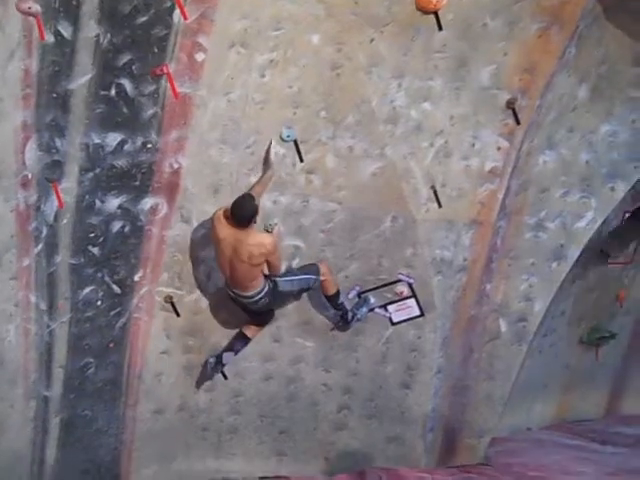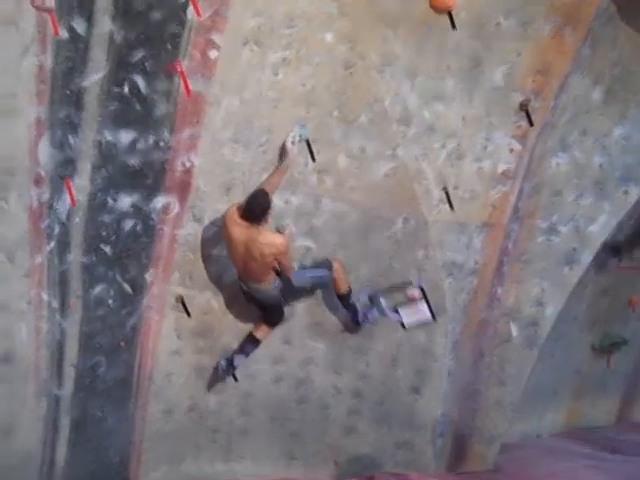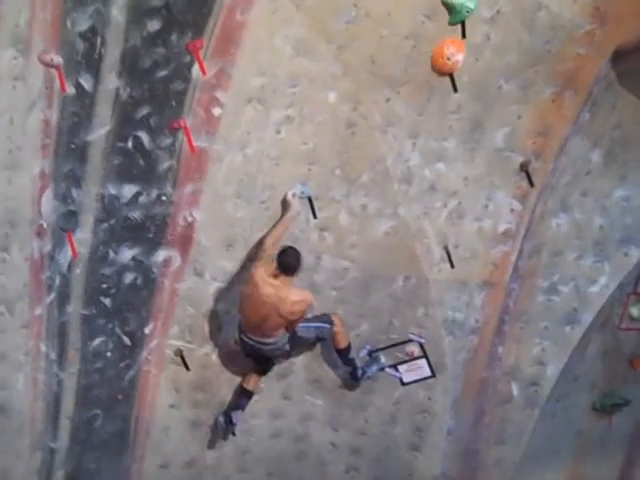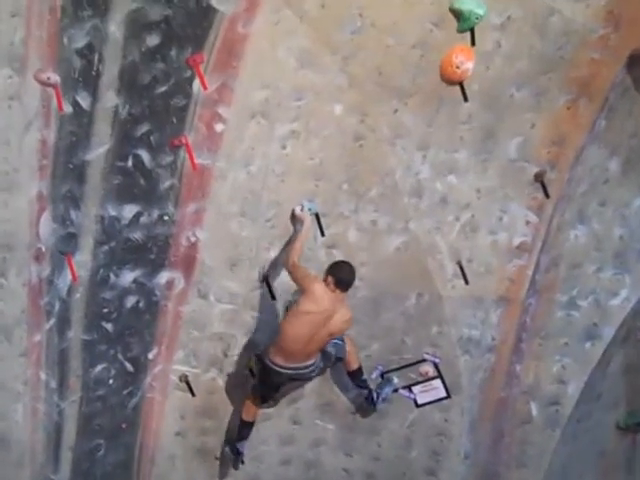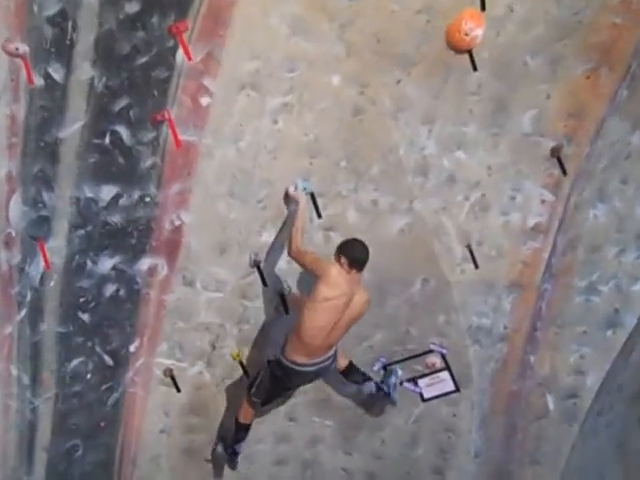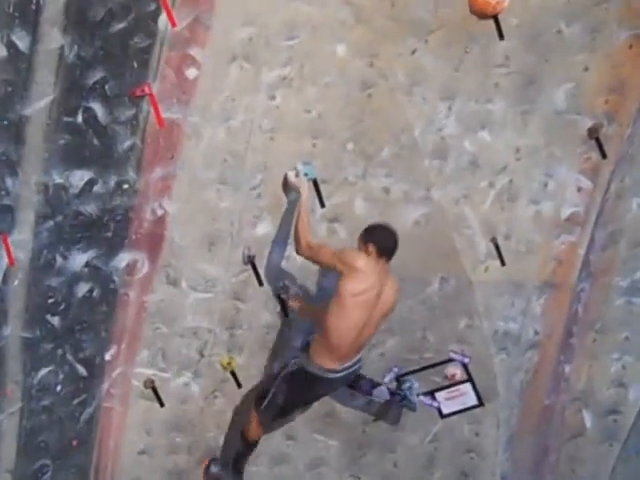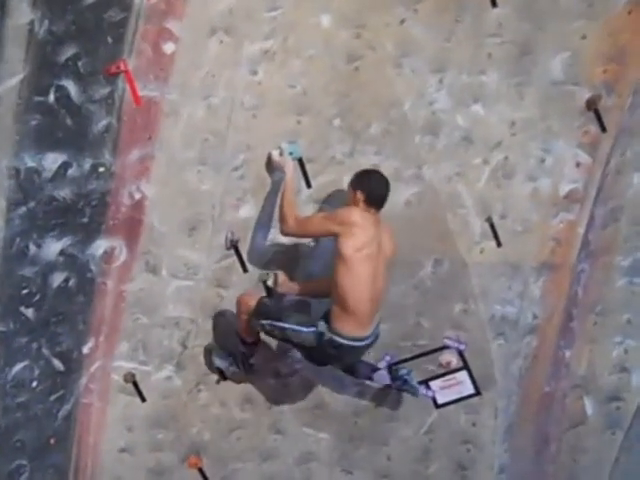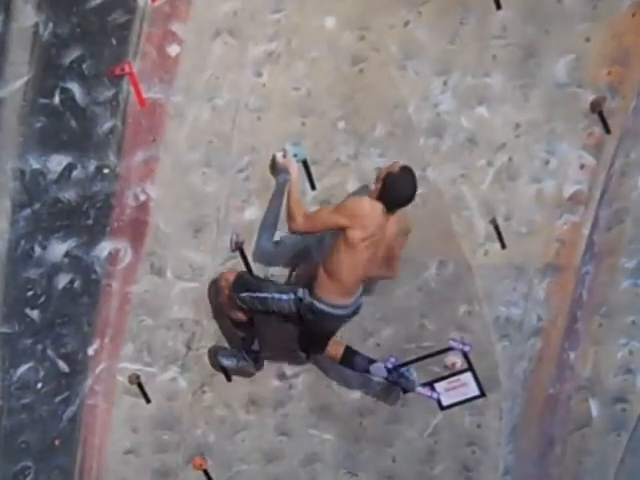
dt=0.4s
person 1, frame 1
left shoulder: (219, 219)
right shoulder: (265, 242)
left elbow: (245, 200)
right elbow: (276, 271)
left hip: (236, 294)
right hip: (260, 296)
left knee: (259, 320)
right knee: (322, 270)
left ankle: (218, 360)
right ankle: (343, 315)
person 1, frame 2
left shoulder: (231, 218)
right shoulder: (276, 242)
left elbow: (262, 191)
right elbow: (288, 273)
left wrist: (285, 161)
left hip: (248, 287)
right hip: (271, 290)
left knee: (270, 320)
right knee: (335, 268)
left ankle: (230, 363)
right ankle: (354, 315)
person 1, frame 3
left shoulder: (257, 274)
right shoulder: (303, 299)
right elbow: (293, 325)
left hip: (246, 339)
right hip: (275, 345)
left knee: (259, 369)
right knee: (335, 323)
left ankle: (229, 418)
right ankle: (353, 371)
person 1, frame 4
left shoulder: (315, 289)
right shoulder: (346, 317)
left hip: (274, 366)
right hip: (308, 368)
left knee: (255, 399)
right knee: (345, 344)
right ankle: (367, 394)
person 1, frame 5
left shoulder: (333, 274)
right shoulder: (364, 299)
left elbow: (295, 249)
left wrist: (301, 204)
right wrist: (304, 304)
left hip: (292, 367)
right hip: (324, 363)
left knee: (253, 399)
left ankle: (233, 449)
person 1, frame 6
left shoulder: (358, 264)
right shoulder: (392, 289)
left elbow: (304, 246)
left wrist: (303, 194)
right wrist: (304, 308)
left hip: (318, 373)
right hip: (351, 368)
left knee: (261, 411)
person 1, frame 7
left shoulder: (351, 219)
right shoulder: (386, 237)
left elbow: (290, 225)
right wrist: (294, 288)
left hip: (339, 342)
right hip: (367, 339)
left knee: (247, 302)
right knee: (315, 348)
left ankle: (243, 360)
person 1, frame 8
left shoulder: (361, 209)
right shoulder: (401, 225)
left elbow: (298, 223)
right elbow: (390, 270)
left wrist: (292, 174)
left hip: (320, 307)
right hip: (349, 306)
left knee: (228, 282)
right knee: (315, 344)
right ankle: (389, 371)
